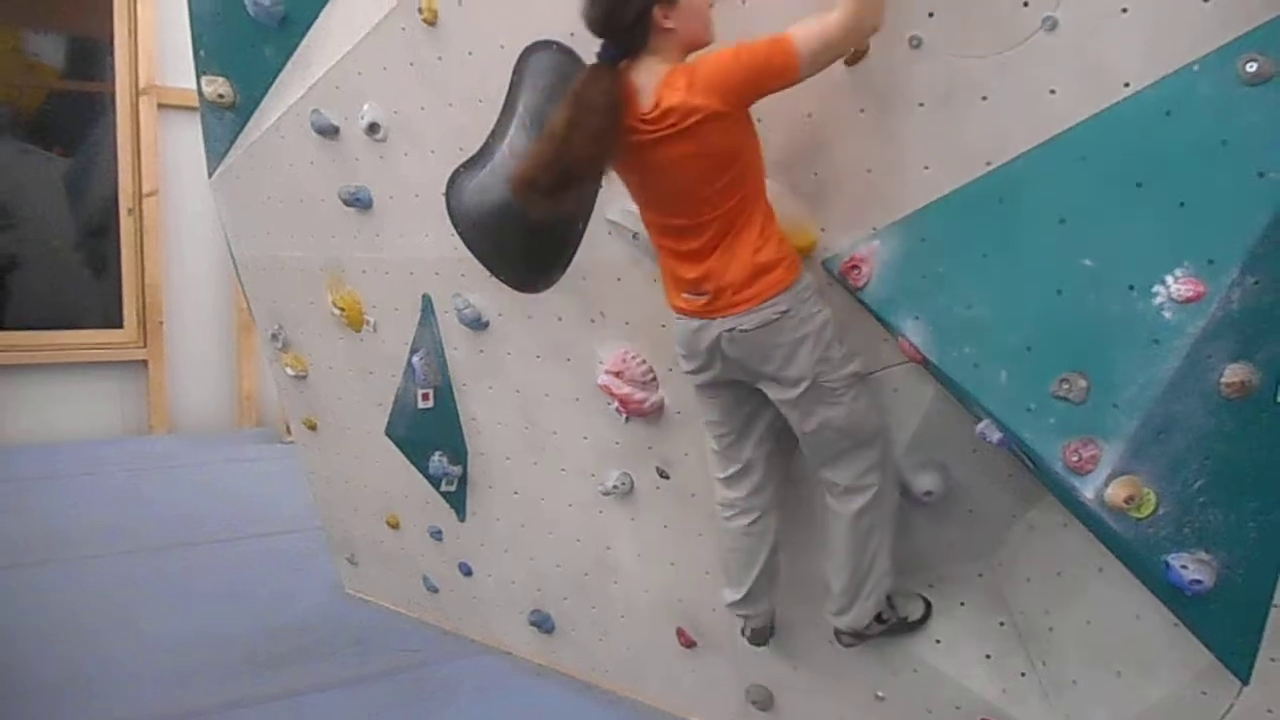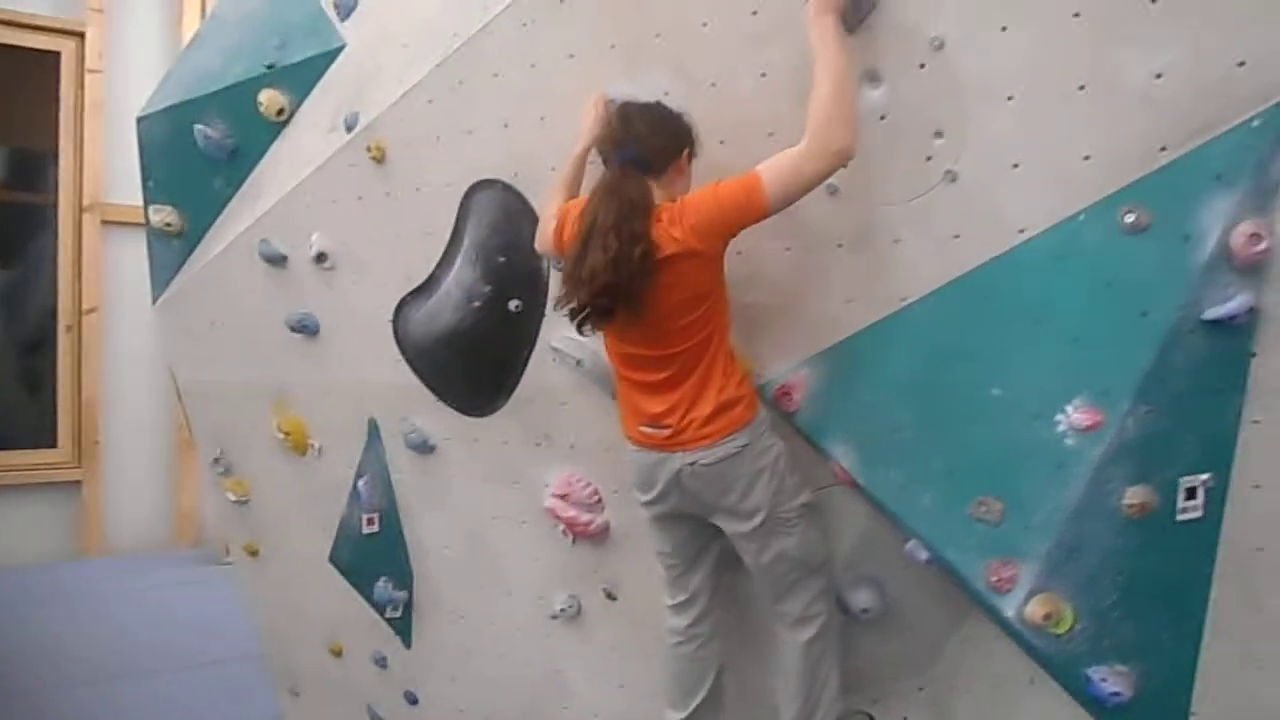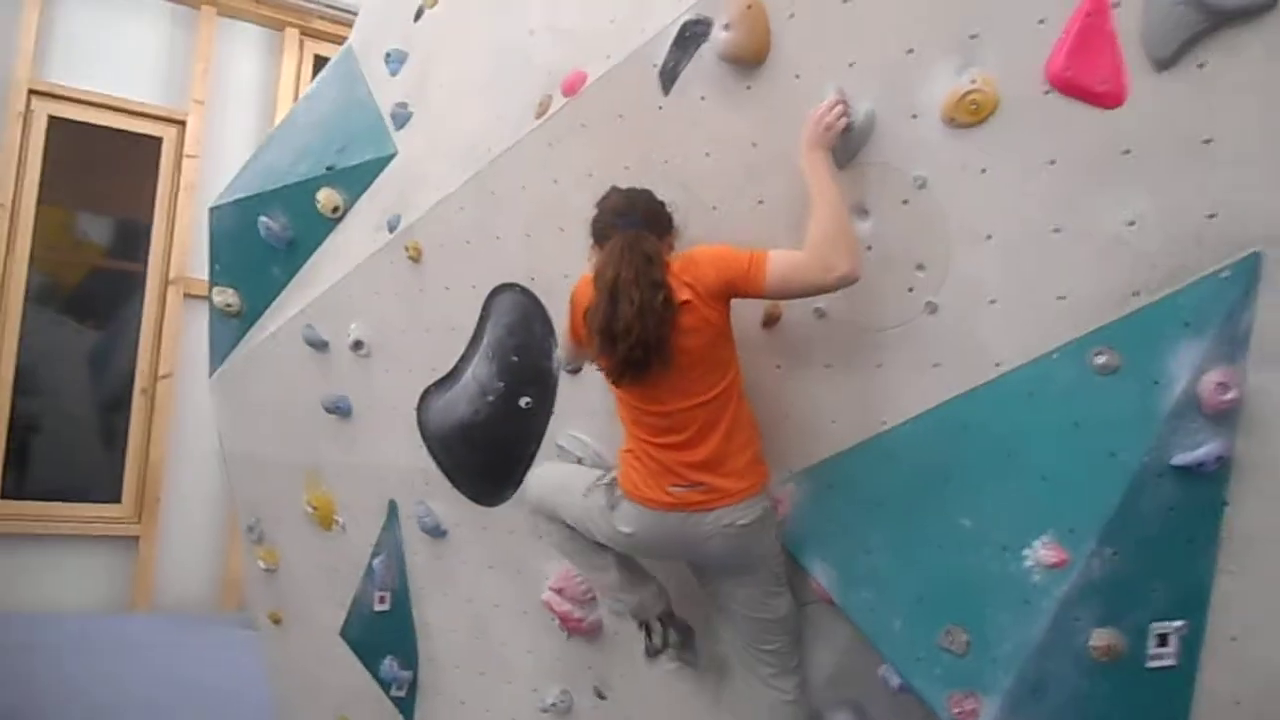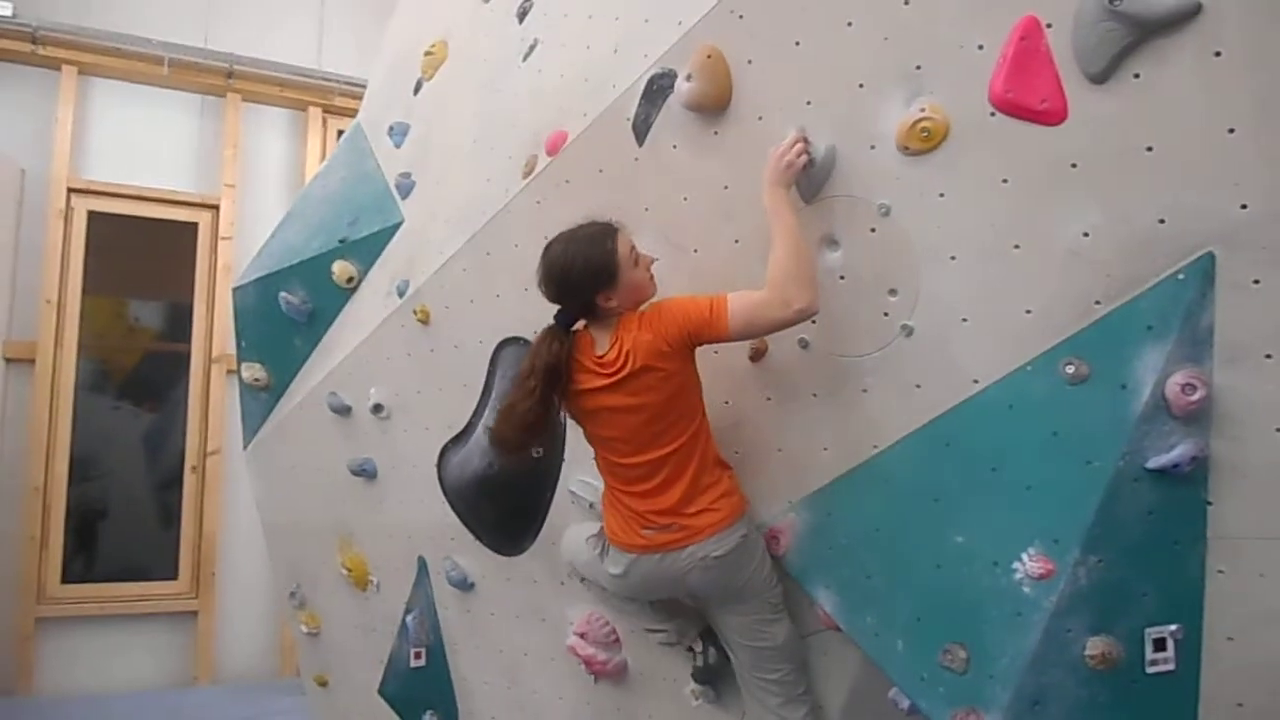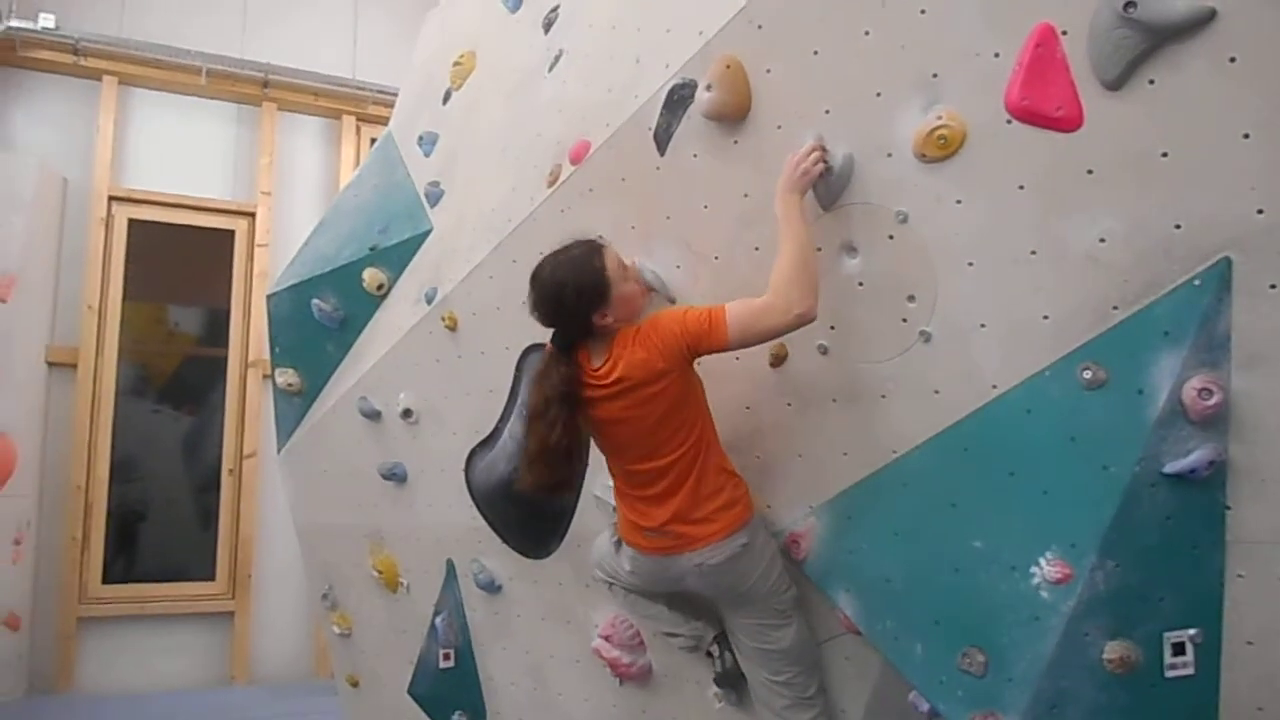
dt=0.7s
person 1, frame 1
left shoulder: (604, 102)
right shoulder: (713, 81)
left hip: (700, 329)
right hip: (774, 312)
left knee: (742, 476)
right knee: (858, 467)
left ankle: (753, 611)
right ankle: (862, 610)
person 1, frame 2
left shoulder: (584, 227)
right shoulder: (698, 220)
left elbow: (546, 235)
right elbow: (831, 146)
left wrist: (584, 146)
left hip: (651, 461)
right hip: (729, 451)
left knee: (686, 602)
right knee: (802, 601)
person 1, frame 3
left shoulder: (589, 297)
right shoulder: (704, 271)
right elbow: (837, 266)
right wrist: (814, 153)
left hip: (645, 517)
right hip: (737, 517)
left knee: (542, 484)
left ankle: (648, 608)
person 1, frame 4
left shoulder: (561, 360)
right shoulder: (664, 329)
right elbow: (795, 301)
right wrist: (776, 191)
left hip: (634, 561)
right hip: (719, 547)
left knee: (576, 546)
left ankle: (690, 635)
person 1, frame 5
left shoulder: (567, 369)
right shoulder: (660, 342)
right elbow: (794, 307)
right wrist: (789, 198)
left hip: (650, 559)
right hip: (728, 549)
left knee: (607, 558)
left ankle: (708, 640)
